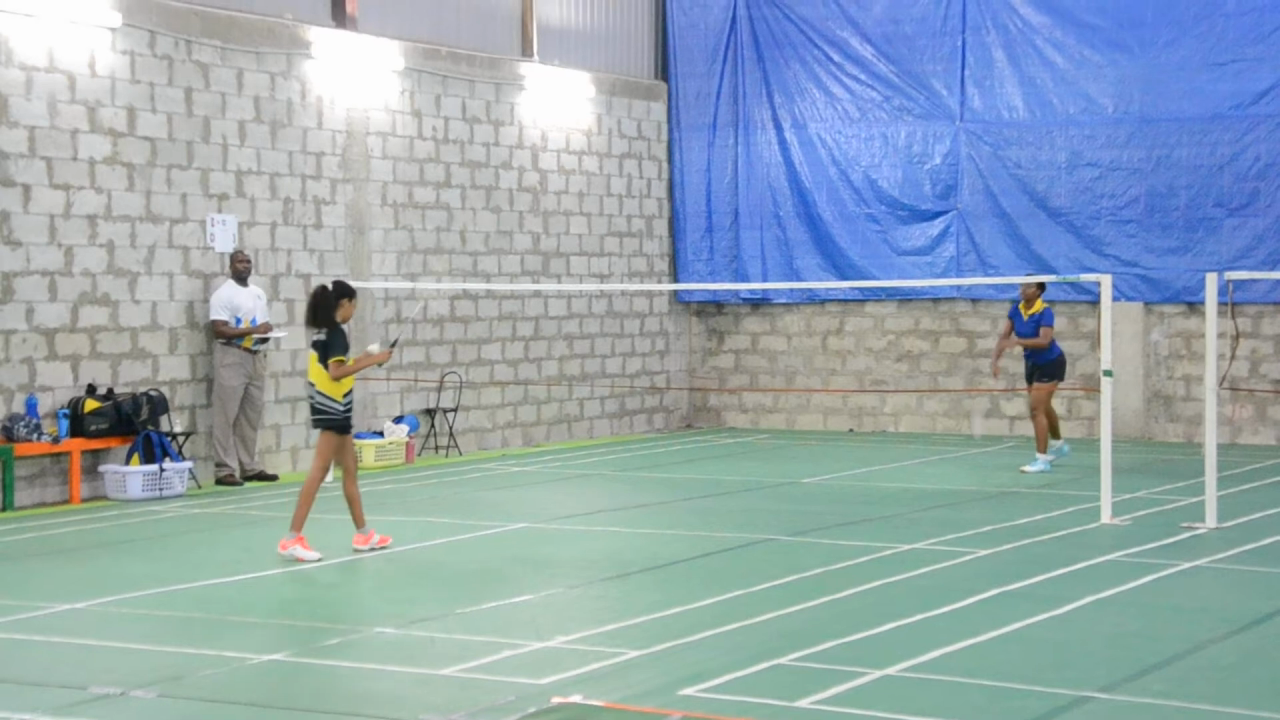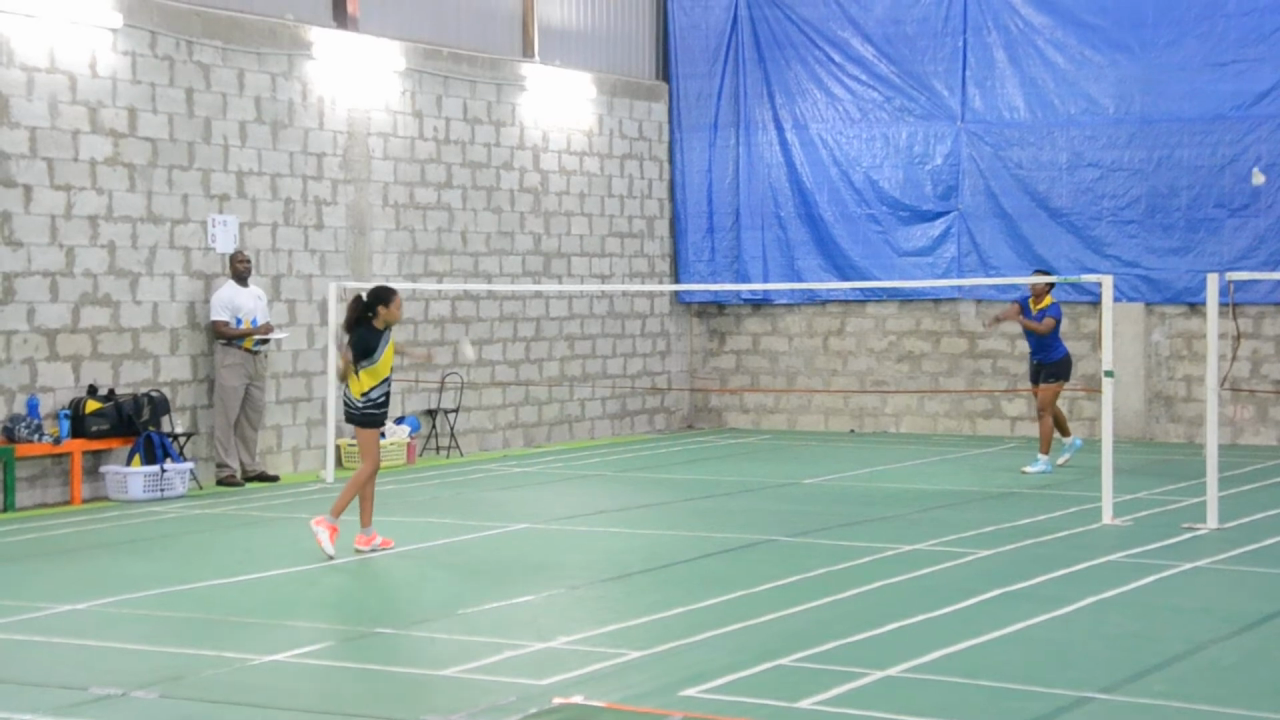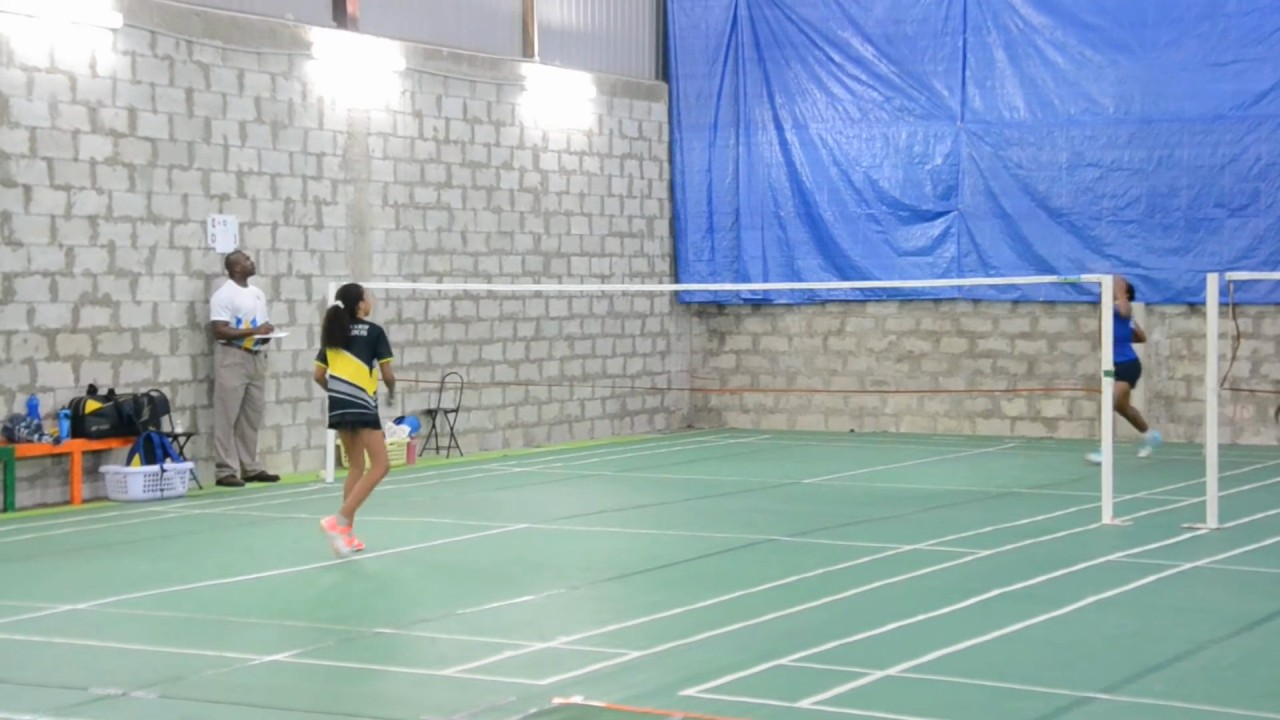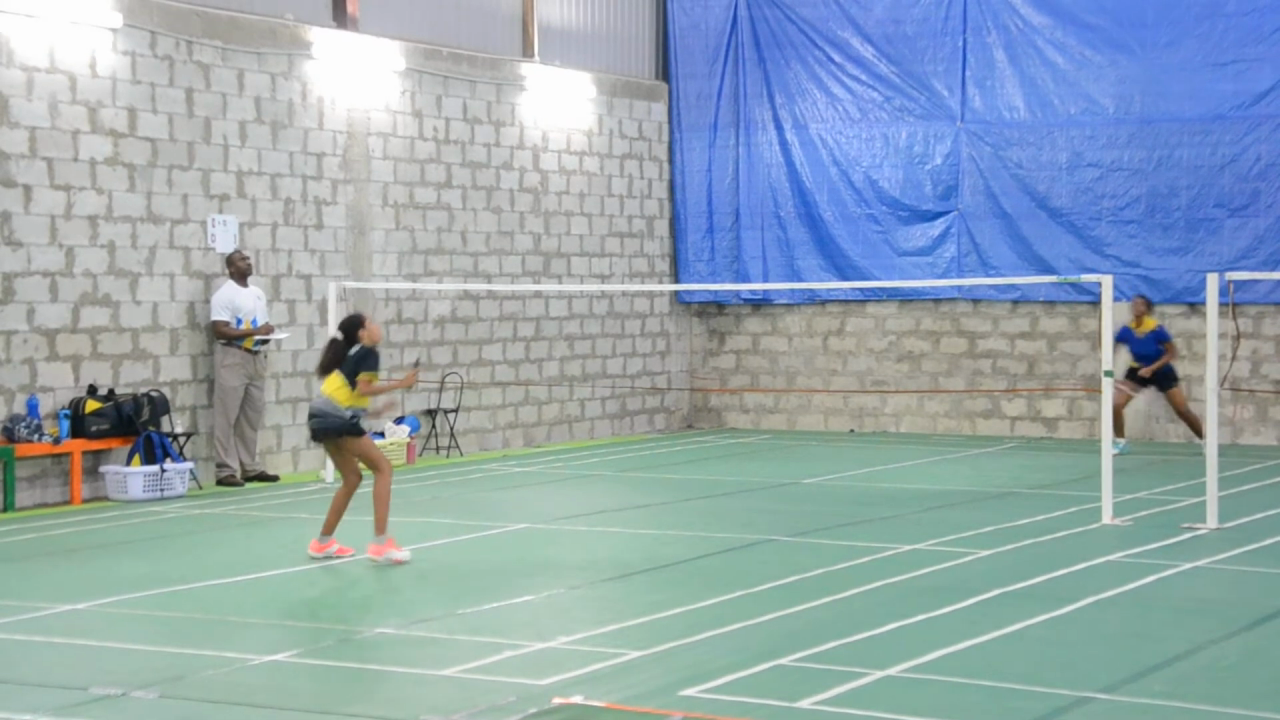
dt=1s
person 1, frame 1
left shoulder: (322, 332)
right shoulder: (336, 333)
right elbow: (335, 373)
left wrist: (358, 361)
right wrist: (372, 361)
left hip: (331, 408)
right hip: (334, 409)
left knee: (350, 469)
right knee: (319, 471)
left ankle: (363, 534)
right ankle: (293, 538)
person 1, frame 2
left shoulder: (383, 329)
right shoulder: (363, 336)
right elbow: (343, 376)
left wrist: (412, 353)
right wrist: (346, 363)
left hip: (374, 406)
right hip: (363, 407)
left knee: (370, 467)
right knee: (369, 467)
left ankle: (366, 535)
right ankle: (328, 522)
person 1, frame 3
left shoulder: (333, 334)
right shoulder: (374, 331)
left elbow: (318, 374)
right elbow: (386, 374)
right wrist: (391, 391)
left hip: (338, 406)
right hip: (361, 406)
left knee: (356, 468)
right knee: (379, 467)
left ankle: (345, 533)
right ankle: (338, 521)
person 1, frame 4
left shoulder: (346, 355)
right shoulder: (368, 352)
right elbow: (362, 390)
left wrist: (372, 411)
right wrist: (399, 384)
left hip: (322, 418)
right hip: (338, 418)
left knee: (352, 478)
right knee: (383, 468)
left ankle: (323, 542)
right ankle: (381, 543)
person 2, frame 1
left shoulder: (258, 293)
right shoulder: (223, 294)
right elbow: (219, 330)
left wrist: (266, 332)
right wrist: (252, 330)
left hip: (256, 357)
right hip: (231, 357)
left knee: (252, 415)
right knee: (227, 416)
left ankle: (250, 467)
right ankle: (225, 470)
person 2, frame 2
left shoulder: (259, 293)
right shoulder: (224, 295)
right elbow: (219, 331)
left wrist: (267, 332)
right wrist: (253, 331)
left hip: (257, 357)
right hip: (232, 358)
left knee: (253, 415)
right knee: (228, 417)
left ankle: (251, 468)
right ankle: (226, 471)
person 2, frame 3
left shoulder: (258, 293)
right shoulder: (224, 295)
right elbow: (219, 331)
left wrist: (267, 332)
right wrist: (253, 331)
left hip: (256, 357)
right hip: (232, 357)
left knee: (252, 415)
right knee: (227, 417)
left ankle: (251, 467)
right ankle: (225, 471)
person 2, frame 4
left shoulder: (258, 293)
right shoulder: (224, 295)
right elbow: (220, 331)
left wrist: (267, 332)
right wrist: (253, 332)
left hip: (256, 357)
right hip: (232, 358)
left knee: (252, 416)
right knee: (227, 417)
left ankle: (251, 467)
right ankle: (225, 471)
person 3, frame 1
left shoulder: (1045, 312)
right shoulder: (1016, 309)
left elbow: (1045, 341)
right elbow: (1004, 335)
left wrist: (1016, 341)
right wrist: (995, 359)
left hip: (1050, 363)
right hip: (1032, 363)
left knee: (1036, 409)
right knee: (1044, 407)
left ankle: (1041, 460)
right ankle: (1058, 444)
person 3, frame 2
left shoulder: (1053, 308)
right shoulder: (1025, 303)
left elbow: (1043, 329)
right elbow: (1009, 312)
left wrist: (1017, 319)
right wrist: (996, 318)
left hip: (1056, 362)
right hip: (1037, 362)
left knee: (1043, 410)
right knee: (1048, 407)
left ankle: (1043, 461)
right ankle: (1070, 441)
person 3, frame 3
left shoulder: (1120, 309)
right shoulder: (1118, 311)
left elbow: (1125, 311)
right elbow: (1141, 337)
left wrist: (1119, 289)
left hip: (1126, 366)
right hip: (1119, 365)
right knee: (1121, 406)
right ankle: (1150, 435)
person 3, frame 4
left shoulder: (1156, 329)
right shoulder: (1126, 331)
left elbow: (1171, 352)
left wrist: (1151, 368)
left hip: (1161, 372)
right hip: (1136, 371)
left knee: (1183, 411)
right knee: (1117, 405)
right ankle: (1120, 442)
